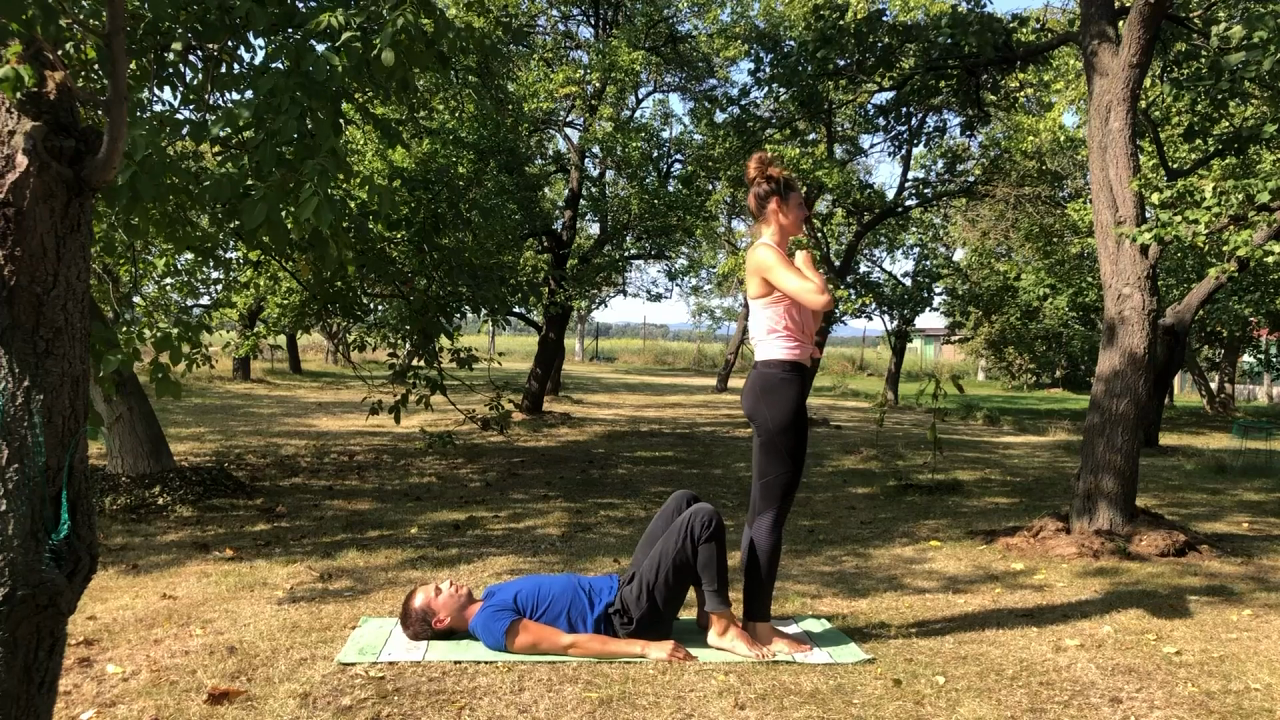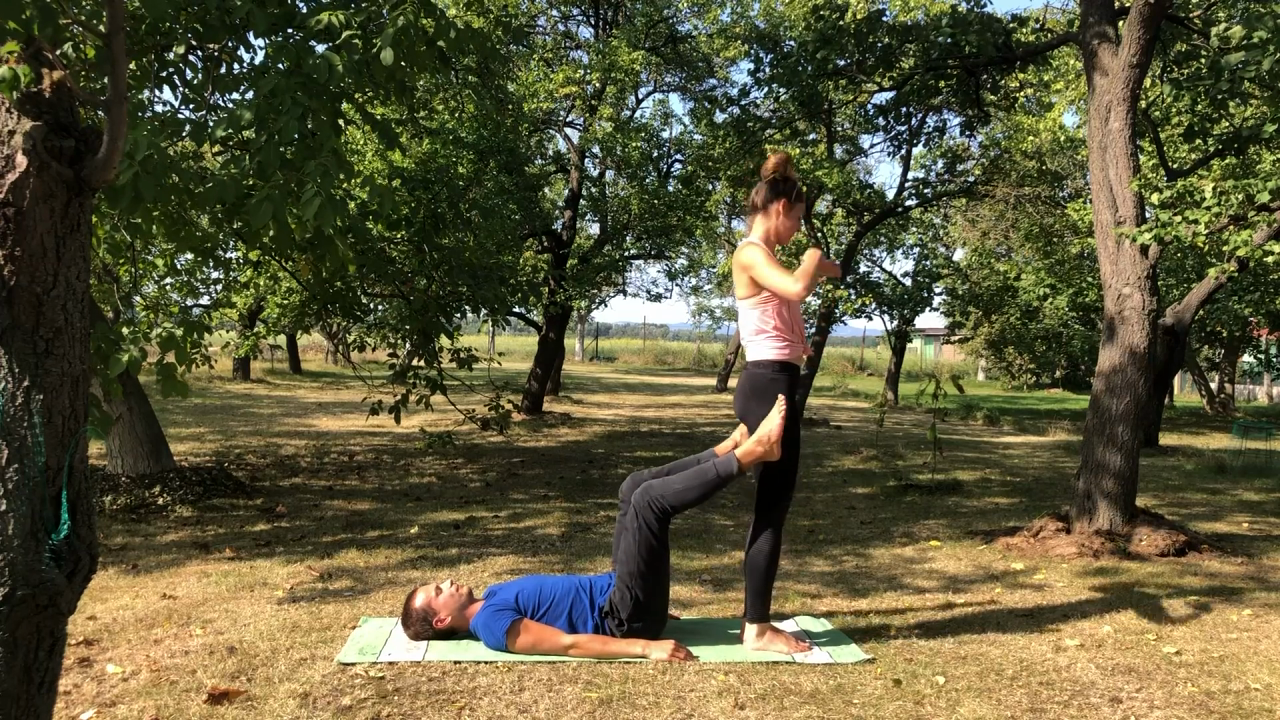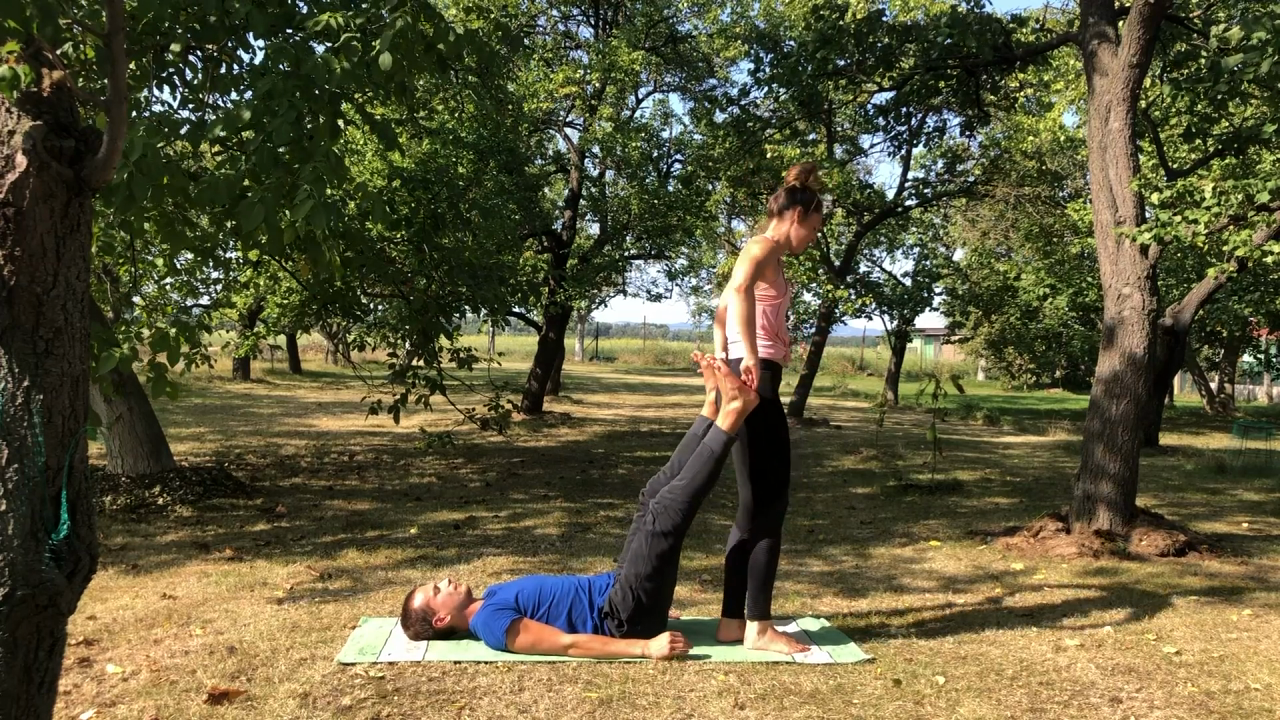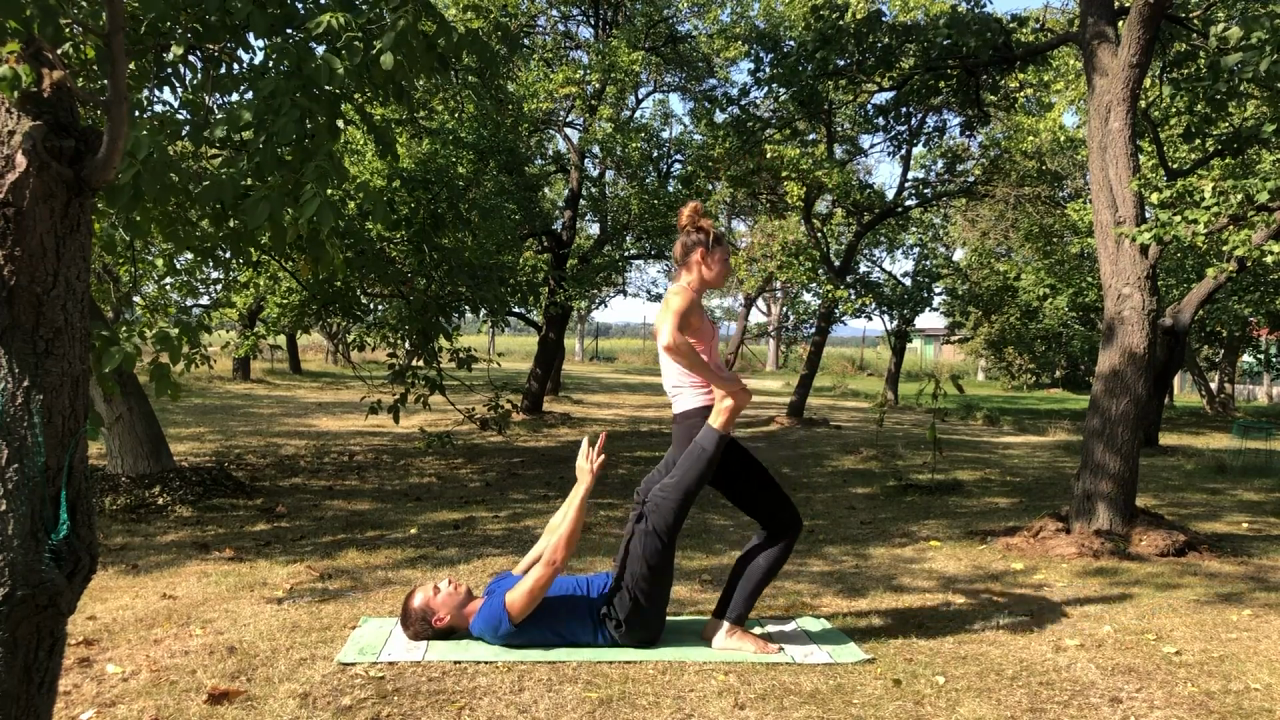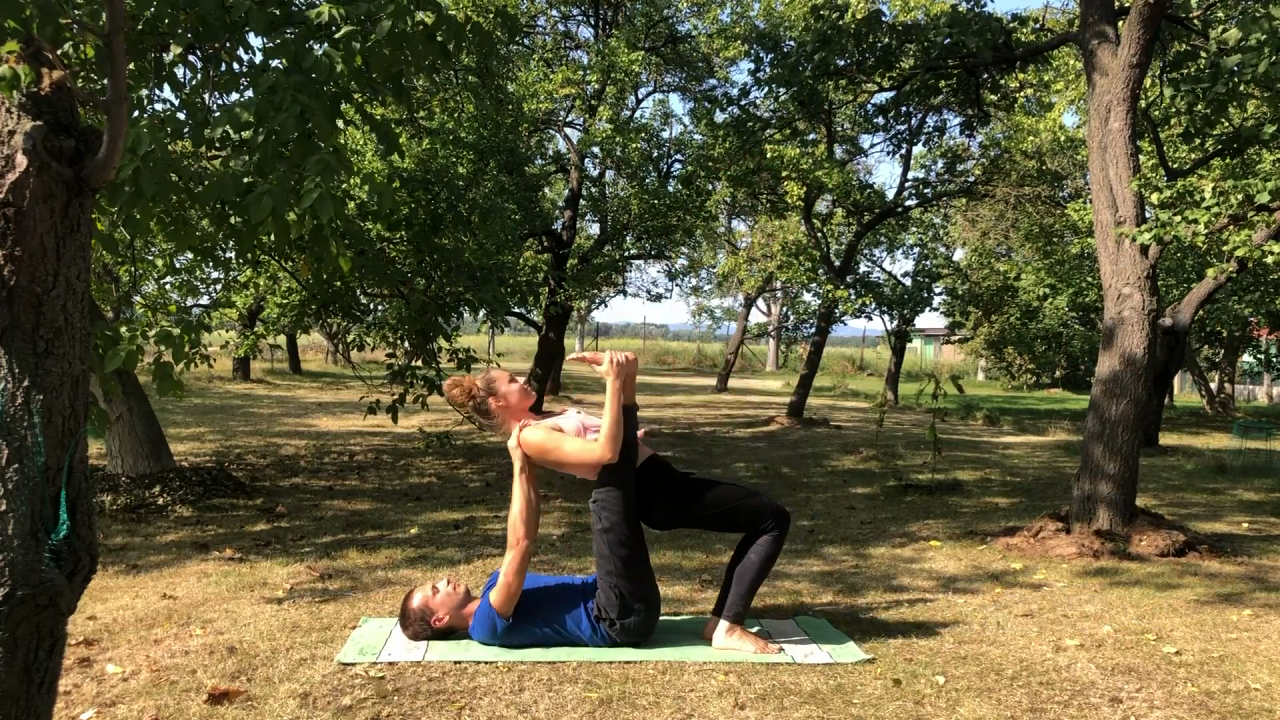
dt=1s
person 1, frame 1
left shoulder: (778, 257)
right shoulder: (765, 254)
left elbow: (810, 320)
right elbow: (822, 299)
left wrist: (807, 271)
right wrist: (807, 265)
left hip: (779, 383)
right hip: (779, 384)
left knee: (765, 509)
right knee: (771, 510)
left ankle: (755, 619)
right ankle: (757, 627)
person 1, frame 2
left shoulder: (763, 253)
right shoulder: (752, 250)
left elbow: (786, 292)
right elbow: (795, 290)
left wrist: (813, 272)
right wrist: (813, 263)
left hip: (772, 382)
right hip: (769, 383)
left knee: (770, 504)
right knee: (771, 507)
left ankle: (755, 619)
right ankle: (756, 629)
person 1, frame 3
left shoulder: (763, 256)
right shoulder: (764, 247)
left elbow: (723, 308)
right elbow: (739, 290)
left wrist: (724, 362)
right wrist: (748, 359)
left hip: (745, 384)
right hip: (753, 383)
left knee: (756, 506)
right knee: (767, 504)
left ankle: (733, 619)
right ankle: (758, 625)
person 1, frame 4
left shoulder: (683, 300)
right shoulder: (684, 293)
right elbow: (668, 340)
left wrist: (720, 374)
right wrist: (722, 380)
left hip: (694, 429)
right hip: (701, 427)
left knee: (778, 522)
right knee: (783, 524)
left ankle: (725, 621)
right ankle: (729, 628)
person 1, frame 5
left shoulder: (538, 424)
right shoulder: (529, 437)
right elbow: (605, 451)
right wrist: (621, 378)
left hip: (652, 475)
right hip: (654, 488)
left knee: (758, 516)
right knee: (772, 518)
left ankle: (722, 619)
right ankle: (728, 628)
person 2, frame 1
left shoulder: (491, 597)
right shoulder: (490, 625)
right elbow: (568, 643)
right wrist: (645, 648)
left hip: (618, 590)
right hip: (630, 618)
left knee: (684, 503)
right knee: (704, 517)
left ankle: (709, 611)
right ankle: (721, 626)
person 2, frame 2
left shoulder: (491, 600)
right shoulder: (490, 624)
right elbow: (569, 644)
right wrist: (646, 648)
left hip: (613, 594)
right hip: (626, 618)
left knee: (636, 487)
right knee: (648, 499)
left ankle: (734, 448)
right ankle: (745, 457)
person 2, frame 3
left shoulder: (485, 602)
right shoulder: (489, 625)
right elbow: (562, 641)
right wrist: (640, 646)
left hip: (609, 600)
right hip: (626, 616)
left knee: (659, 499)
right knee: (663, 511)
left ankle: (720, 402)
right ankle: (728, 417)
person 2, frame 4
left shoulder: (496, 591)
right shoulder: (492, 620)
left elbow: (549, 538)
right elbow: (553, 560)
left wrist: (582, 480)
right wrist: (584, 486)
left hip: (616, 595)
right hip: (626, 620)
left knee: (654, 498)
right knee: (659, 510)
left ankle: (717, 413)
right ankle: (721, 421)
person 2, frame 5
left shoulder: (491, 594)
right shoulder: (488, 624)
left elbow: (527, 530)
right elbow: (519, 542)
left wrist: (526, 460)
right wrist: (518, 466)
left hip: (620, 612)
right hip: (623, 618)
left knee: (613, 492)
right knee: (608, 497)
left ankle: (621, 388)
right ankle: (616, 385)
